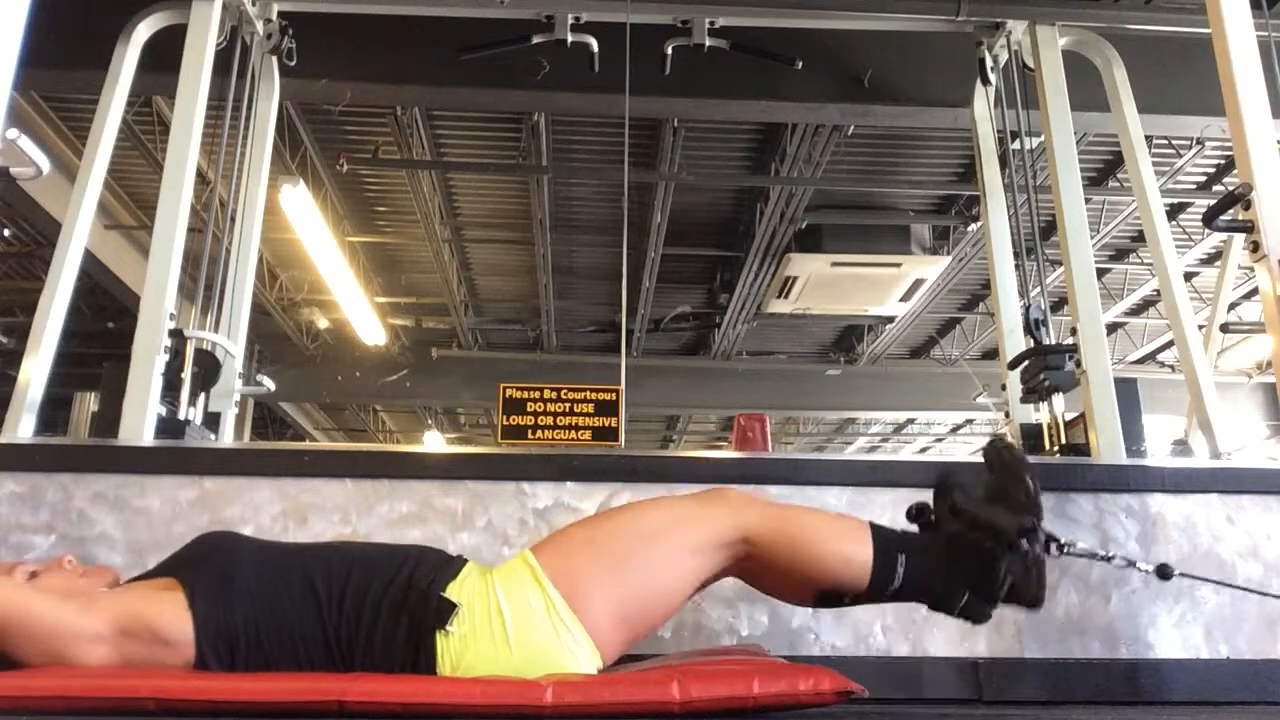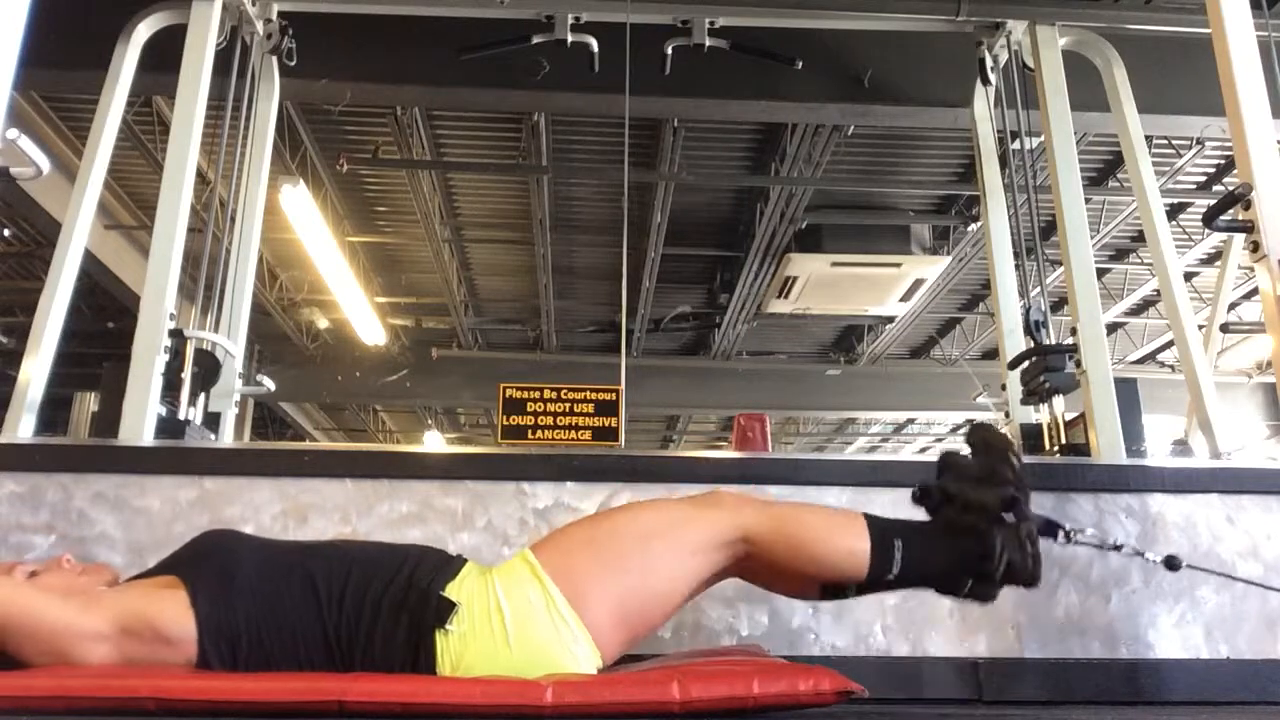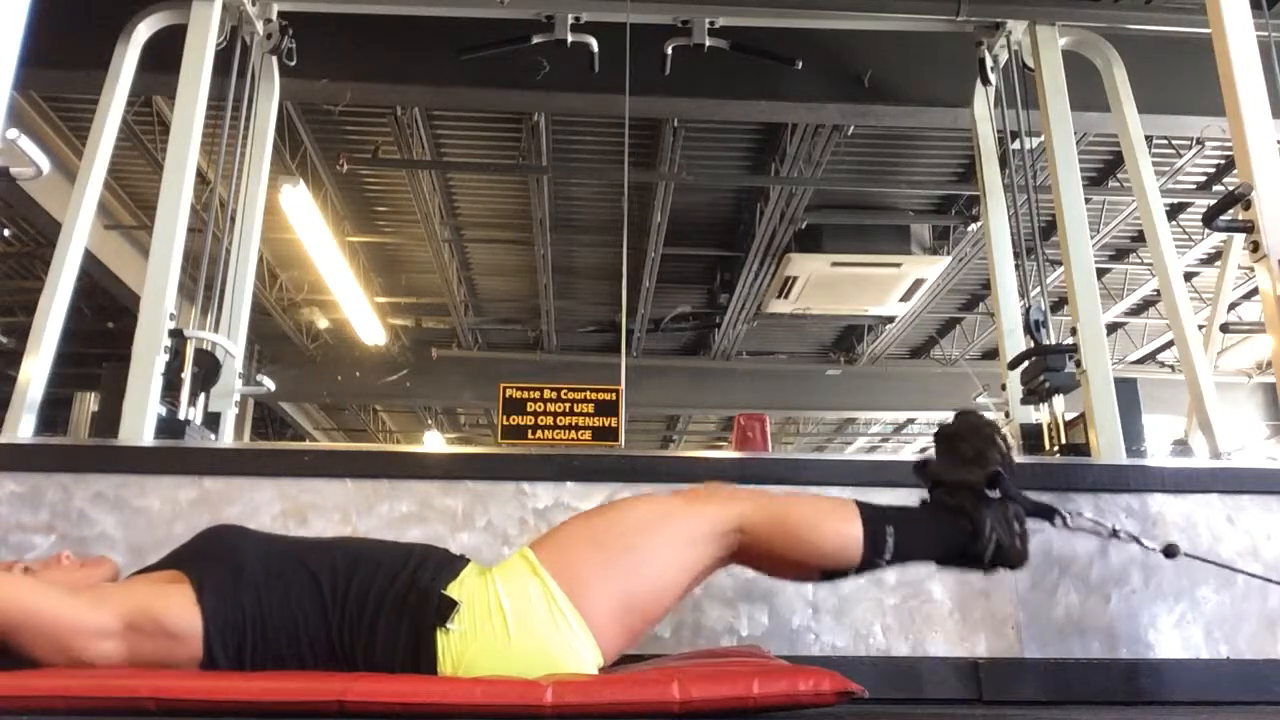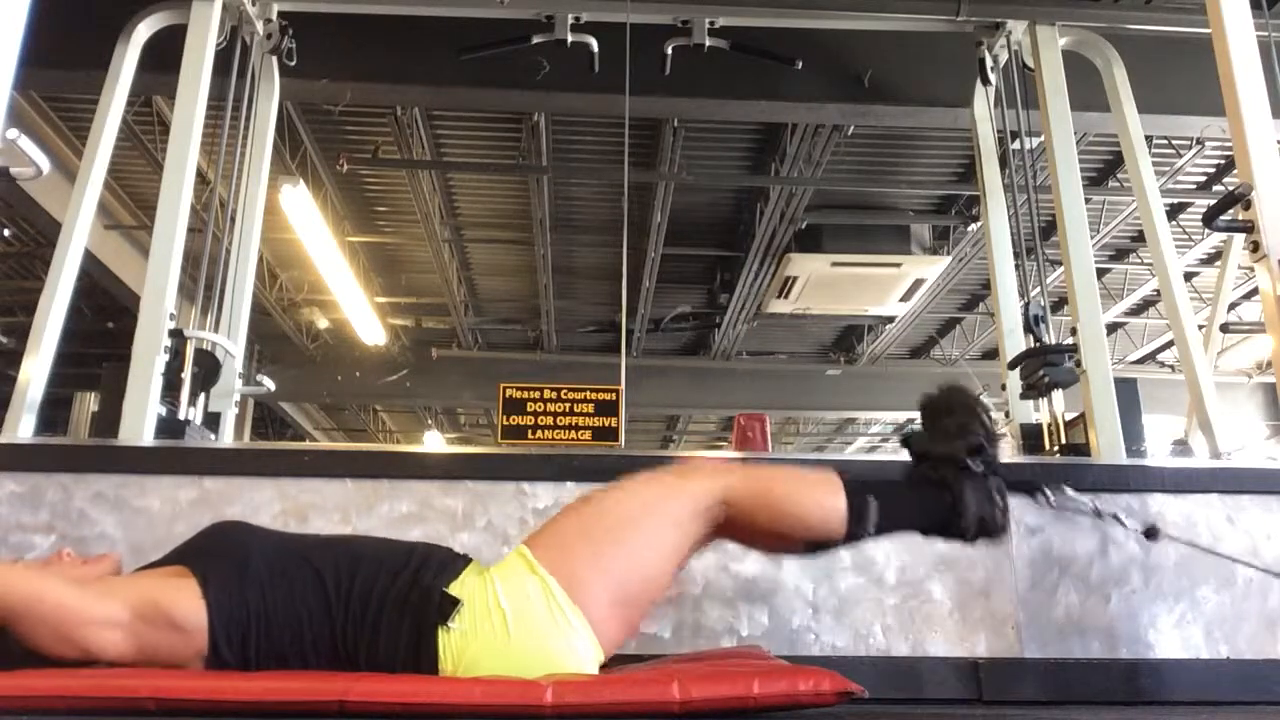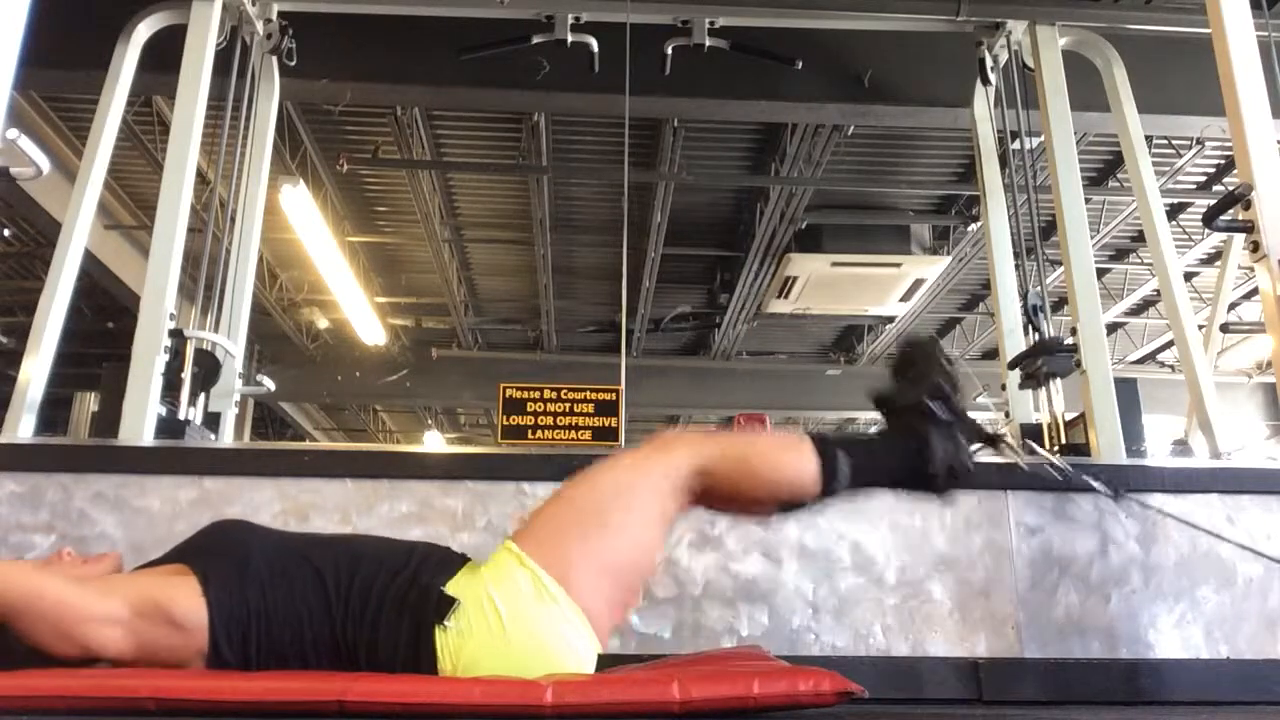
dt=0.1s
person 1, frame 1
left shoulder: (151, 606)
right shoulder: (136, 624)
left hip: (464, 614)
right hip: (483, 632)
left knee: (725, 532)
right knee: (733, 516)
left ankle: (950, 561)
right ankle: (968, 563)
person 1, frame 2
left shoulder: (144, 609)
right shoulder: (124, 623)
left hip: (467, 614)
right hip: (485, 636)
left knee: (721, 521)
right knee: (731, 518)
left ankle: (959, 541)
right ankle: (968, 549)
person 1, frame 3
left shoulder: (149, 603)
right shoulder: (129, 618)
left hip: (464, 614)
right hip: (487, 634)
left knee: (716, 515)
right knee: (724, 509)
left ankle: (950, 522)
right ankle: (956, 528)
person 1, frame 4
left shoulder: (152, 604)
right shoulder: (137, 615)
left hip: (471, 622)
right hip: (493, 638)
left knee: (695, 494)
right knee: (704, 484)
left ankle: (931, 490)
right ankle: (934, 496)
person 1, frame 5
left shoulder: (159, 603)
right shoulder: (137, 614)
left hip: (466, 621)
right hip: (492, 632)
left knee: (672, 468)
right knee: (678, 454)
left ankle: (903, 449)
right ankle: (900, 453)
